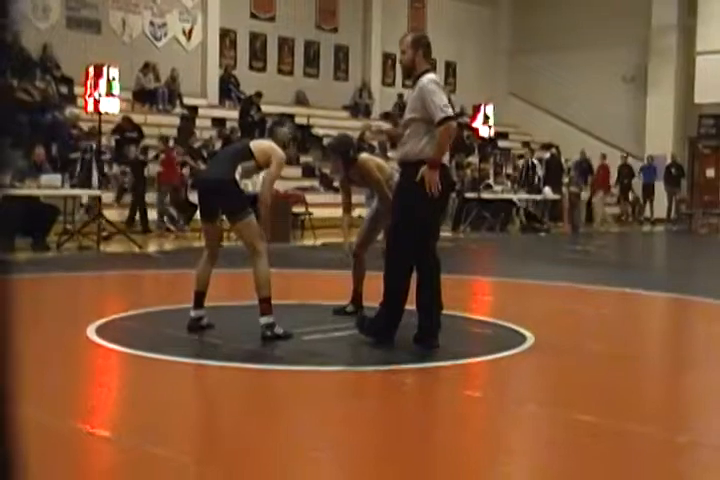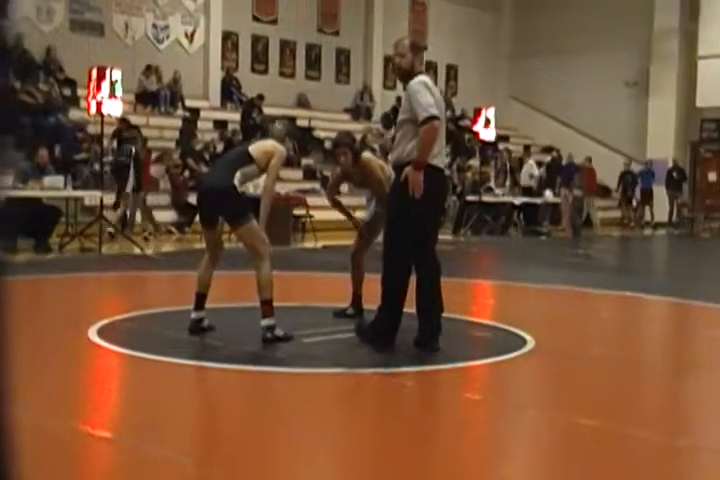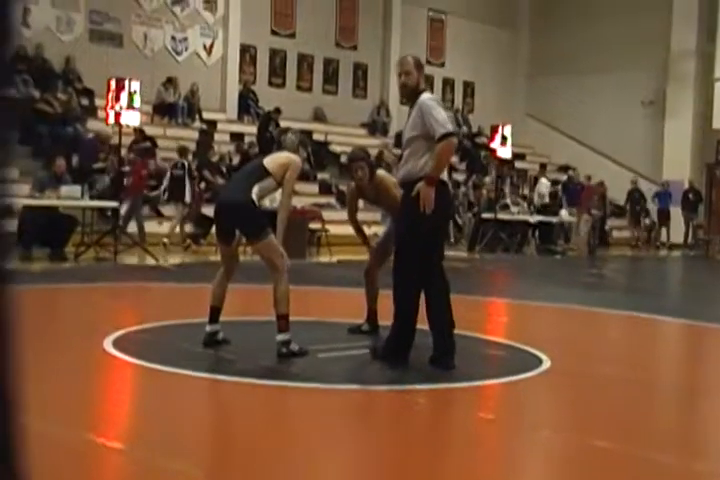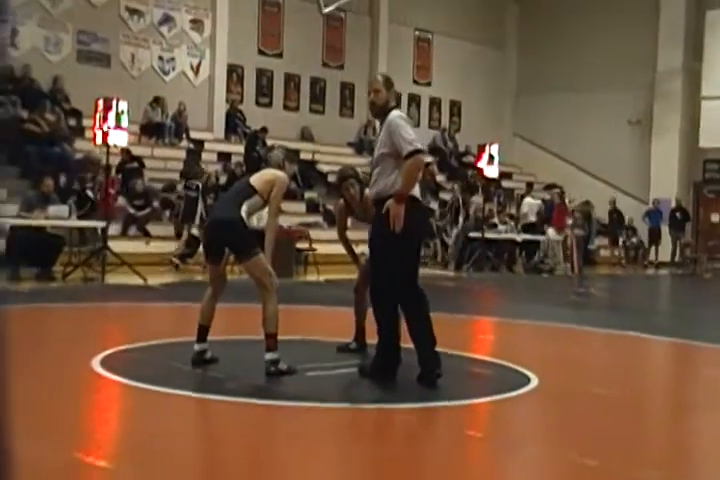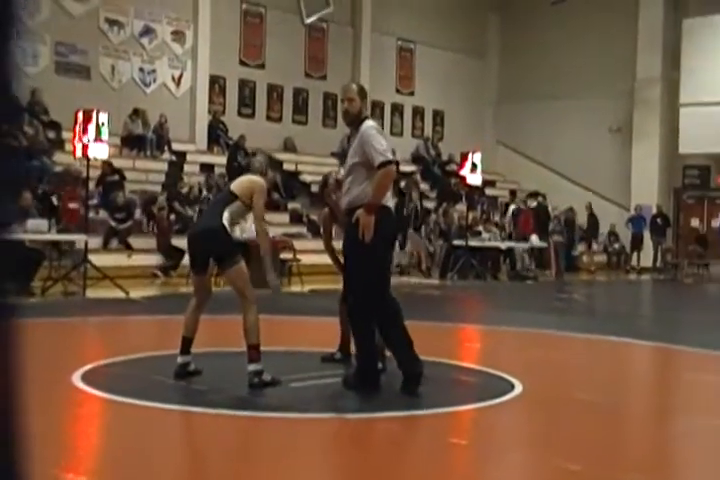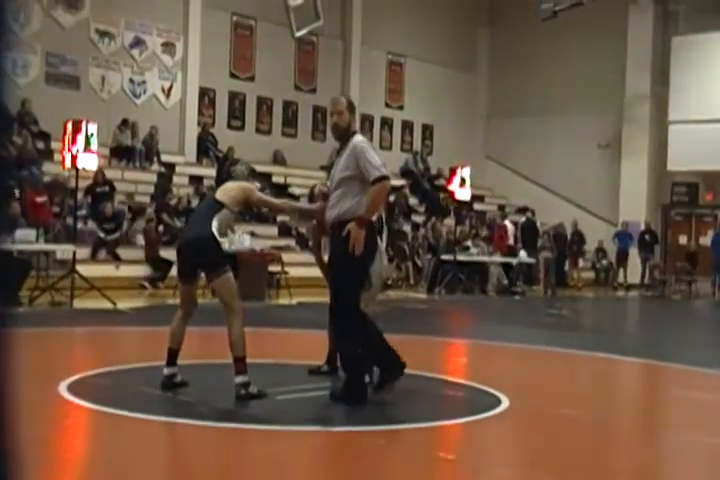
dt=0.5s
person 1, frame 1
left shoulder: (427, 84)
right shoulder: (420, 85)
left elbow: (449, 125)
left wrist: (433, 165)
right wrist: (397, 133)
left hip: (421, 176)
right hip: (419, 175)
left knee: (400, 253)
right knee: (424, 254)
left ankle: (385, 325)
right ankle: (428, 330)
person 1, frame 2
left shoulder: (417, 85)
right shoulder: (425, 87)
left elbow: (432, 125)
left wrist: (417, 166)
left hip: (415, 179)
right hip: (432, 179)
left knee: (398, 256)
right knee: (424, 256)
left ankle: (384, 329)
right ankle: (428, 333)
person 1, frame 3
left shoulder: (426, 102)
right shoulder: (416, 107)
left elbow: (449, 141)
left wrist: (430, 181)
left hip: (423, 195)
right hip: (418, 195)
left knee: (408, 273)
right knee: (430, 272)
left ankle: (398, 346)
right ankle: (443, 350)
person 1, frame 4
left shoulder: (395, 120)
right shoulder: (387, 124)
left elbow: (417, 159)
left wrist: (399, 199)
left hip: (397, 213)
right hip: (392, 214)
left knee: (385, 290)
right knee: (407, 289)
left ankle: (386, 363)
right ankle: (427, 363)
person 1, frame 5
left shoulder: (367, 130)
right shoulder: (358, 134)
left elbow: (388, 169)
left wrist: (369, 209)
left hip: (368, 222)
right hip: (362, 222)
left knee: (360, 300)
right knee: (377, 298)
left ankle: (367, 373)
right ankle: (408, 365)
person 1, frame 6
left shoulder: (359, 145)
right shoulder: (342, 151)
left elbow: (383, 184)
left wrist: (362, 222)
right wrist: (326, 217)
left hip: (354, 235)
right hip: (343, 235)
left knee: (344, 312)
right knee: (347, 310)
left ankle: (356, 385)
right ankle: (387, 362)
person 2, frame 1
left shoulder: (254, 144)
right shoulder: (278, 154)
right elbow: (264, 194)
left wrist: (220, 222)
right wrist: (265, 230)
left hip: (204, 180)
right hip: (224, 183)
left knee: (211, 250)
right knee: (258, 250)
left ankle: (196, 315)
right ankle: (268, 324)
person 2, frame 2
left shoulder: (254, 145)
right shoulder: (278, 149)
right elbow: (268, 188)
left wrist: (221, 220)
right wrist: (261, 226)
left hip: (205, 188)
right hip: (225, 189)
left knee: (212, 253)
right knee: (262, 253)
left ankle: (197, 318)
right ankle: (268, 327)
person 2, frame 3
left shoulder: (271, 158)
right shoulder: (294, 161)
right elbow: (284, 202)
right wrist: (279, 242)
left hip: (223, 203)
right hip: (243, 205)
left knee: (227, 267)
right knee: (280, 268)
left ankle: (212, 331)
right ankle: (284, 341)
person 2, frame 4
left shoulder: (260, 175)
right shoulder: (280, 177)
right elbow: (271, 220)
right wrist: (267, 261)
left hip: (212, 223)
right hip: (232, 225)
left knee: (216, 287)
right knee: (268, 288)
left ankle: (200, 350)
right ankle: (272, 360)
person 2, frame 5
left shoulder: (243, 181)
right shoulder: (259, 183)
right elbow: (260, 227)
right wrist: (269, 270)
left hip: (196, 233)
right hip: (215, 233)
left knee: (200, 298)
right knee: (248, 299)
left ankle: (183, 362)
right ankle: (256, 371)
person 2, frame 6
left shoulder: (224, 190)
right shoulder: (243, 188)
right elbow: (279, 205)
right wrist: (314, 209)
left hip: (185, 243)
right hip: (205, 243)
left knee: (185, 309)
right knee: (234, 311)
left ankle: (169, 373)
right ankle: (242, 383)
person 3, frame 1
left shoulder: (365, 163)
right shoulder: (345, 177)
left elbow: (387, 196)
right elbow: (346, 210)
right wrist: (346, 238)
right hip: (382, 200)
right knee: (358, 250)
right ankle: (356, 302)
person 3, frame 2
left shoulder: (367, 162)
right shoulder: (340, 173)
left elbow: (386, 194)
right elbow: (331, 196)
right wrist: (353, 219)
right hip: (378, 202)
right knee: (356, 253)
right ankle: (356, 305)
person 3, frame 3
left shoulder: (382, 180)
right shoulder: (354, 189)
left elbow: (401, 210)
right elbow: (352, 218)
right wrist: (367, 244)
right knee: (370, 270)
right ankle: (371, 321)
person 3, frame 4
left shoulder: (371, 198)
right shoulder: (342, 206)
right elbow: (342, 234)
right wrist: (357, 261)
right knee: (360, 288)
right ankle: (359, 340)
person 3, frame 5
right shoulder: (326, 215)
right elbow: (328, 244)
right wrist: (342, 270)
right knee: (346, 298)
left ankle: (379, 356)
right ankle: (344, 350)
person 3, frame 6
right shoulder: (316, 227)
right elbow: (318, 256)
right wrist: (331, 281)
left hip: (372, 259)
left ankle: (367, 368)
right ankle: (331, 363)
